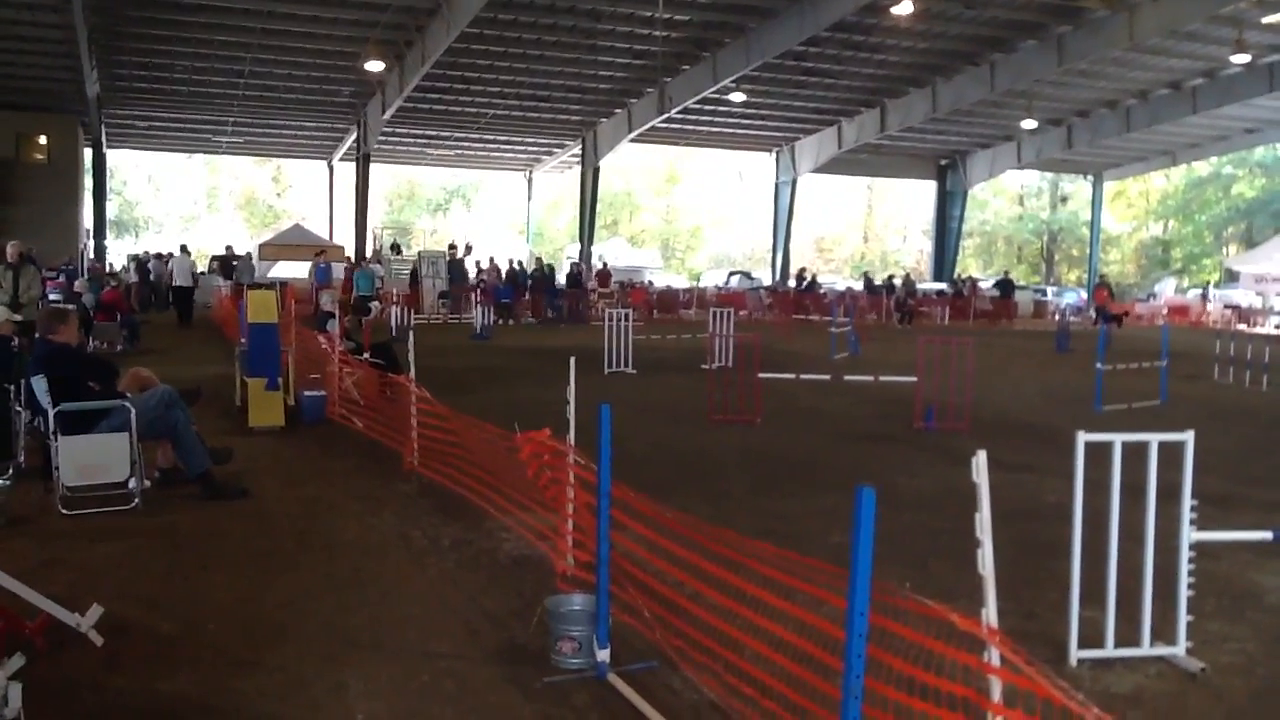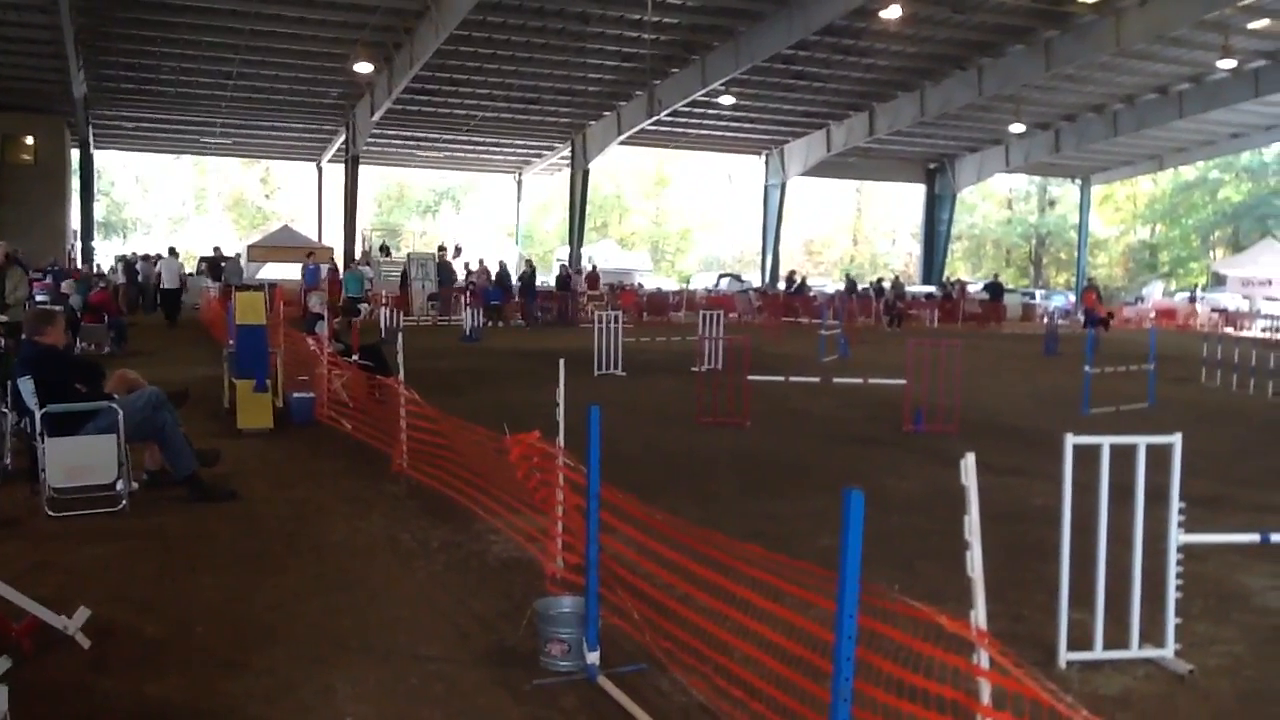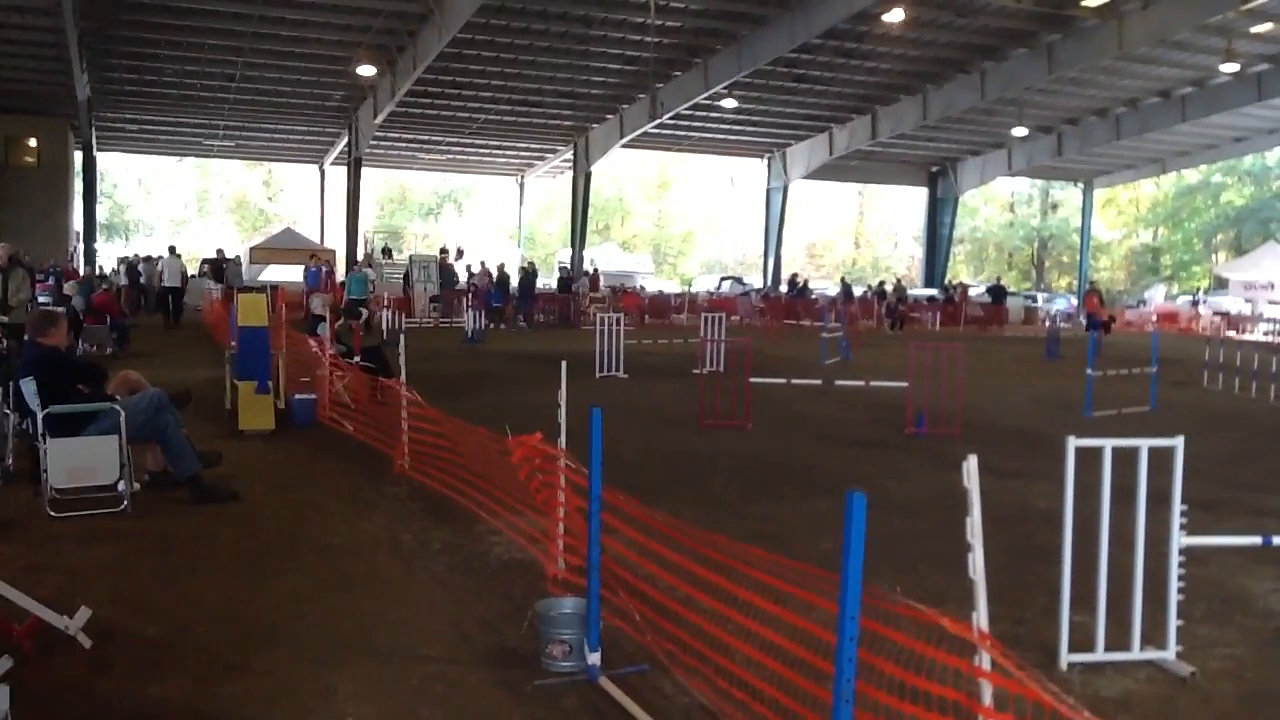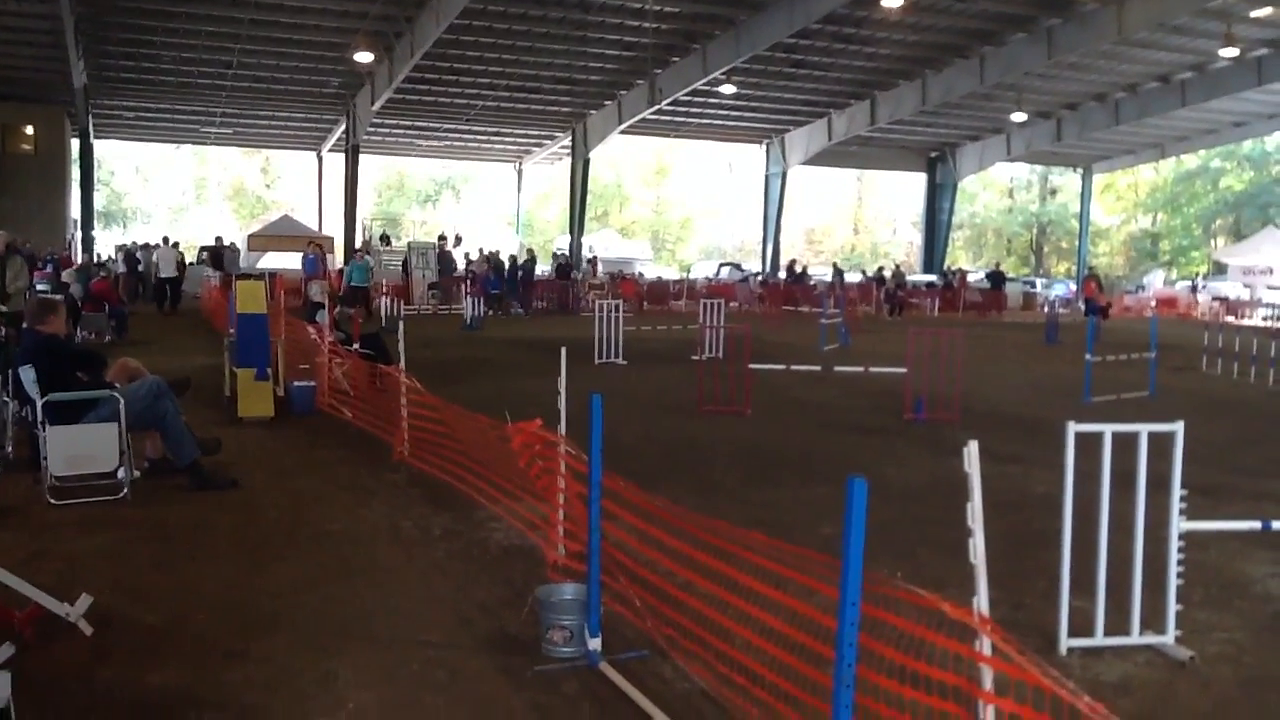
dt=0.2s
person 1, frame 1
left shoulder: (42, 353)
right shoulder: (59, 353)
right elbow: (108, 371)
left hip: (83, 425)
right hip: (96, 425)
left knee: (173, 416)
right knee: (167, 395)
left ankle: (205, 479)
right ankle: (202, 455)
person 1, frame 2
left shoulder: (29, 354)
right shoulder: (46, 355)
right elbow: (94, 373)
left hip: (71, 426)
right hip: (82, 427)
left knee: (160, 417)
right knee: (154, 397)
person 1, frame 3
left shoulder: (32, 355)
right shoulder: (48, 357)
right elbow: (97, 375)
left hip: (72, 426)
right hip: (85, 428)
left knee: (161, 419)
right knee: (156, 398)
person 1, frame 4
left shoulder: (30, 343)
right shoulder: (48, 344)
right elbow: (96, 362)
left hip: (70, 414)
right hip: (84, 415)
left knee: (160, 405)
right knee: (156, 386)
